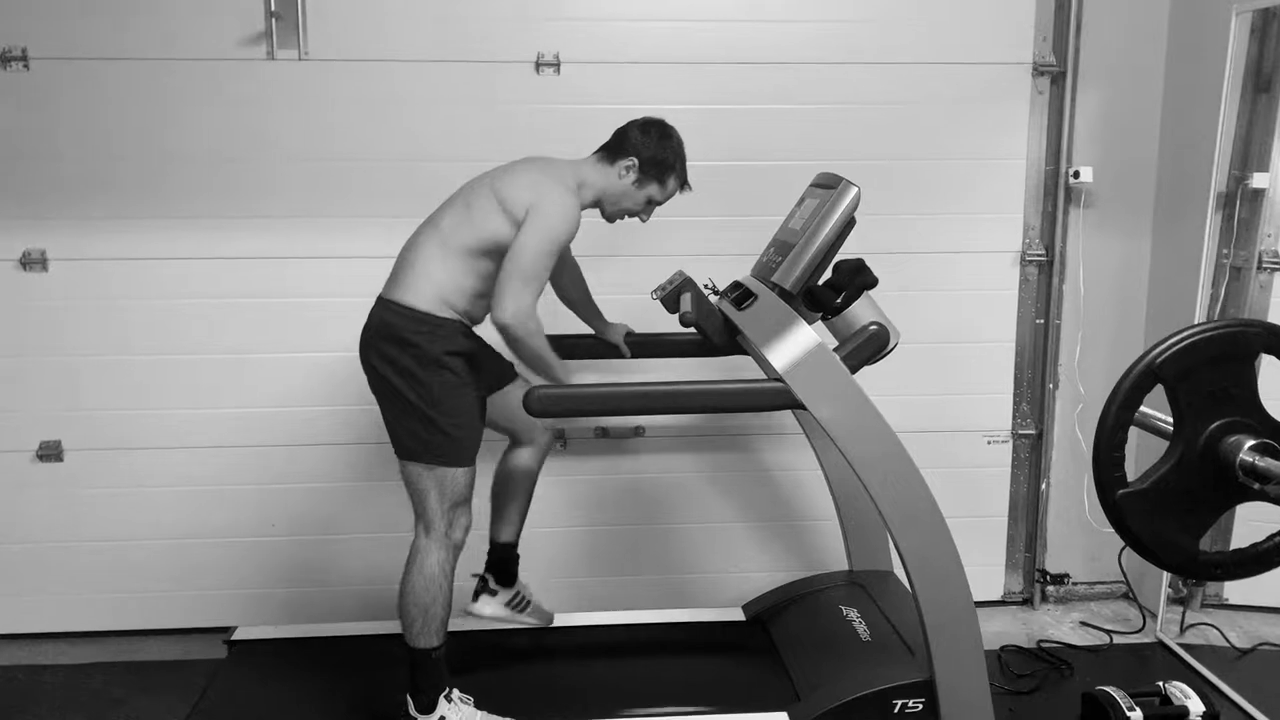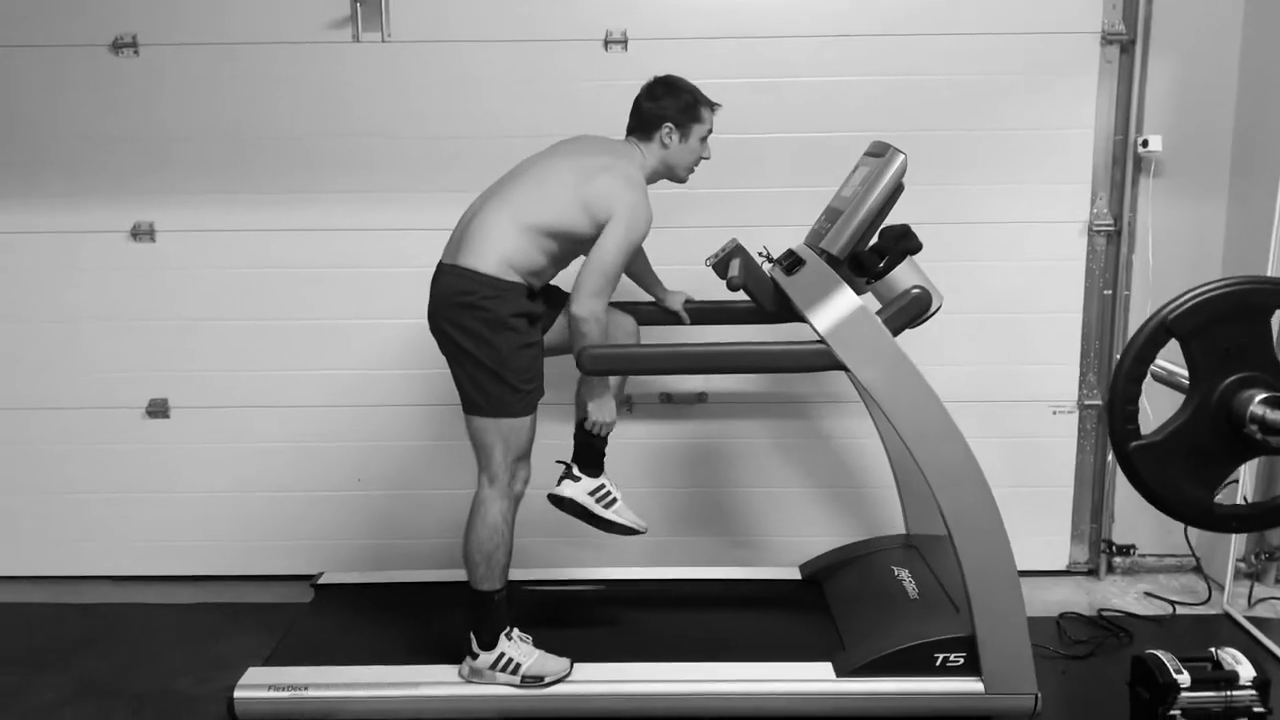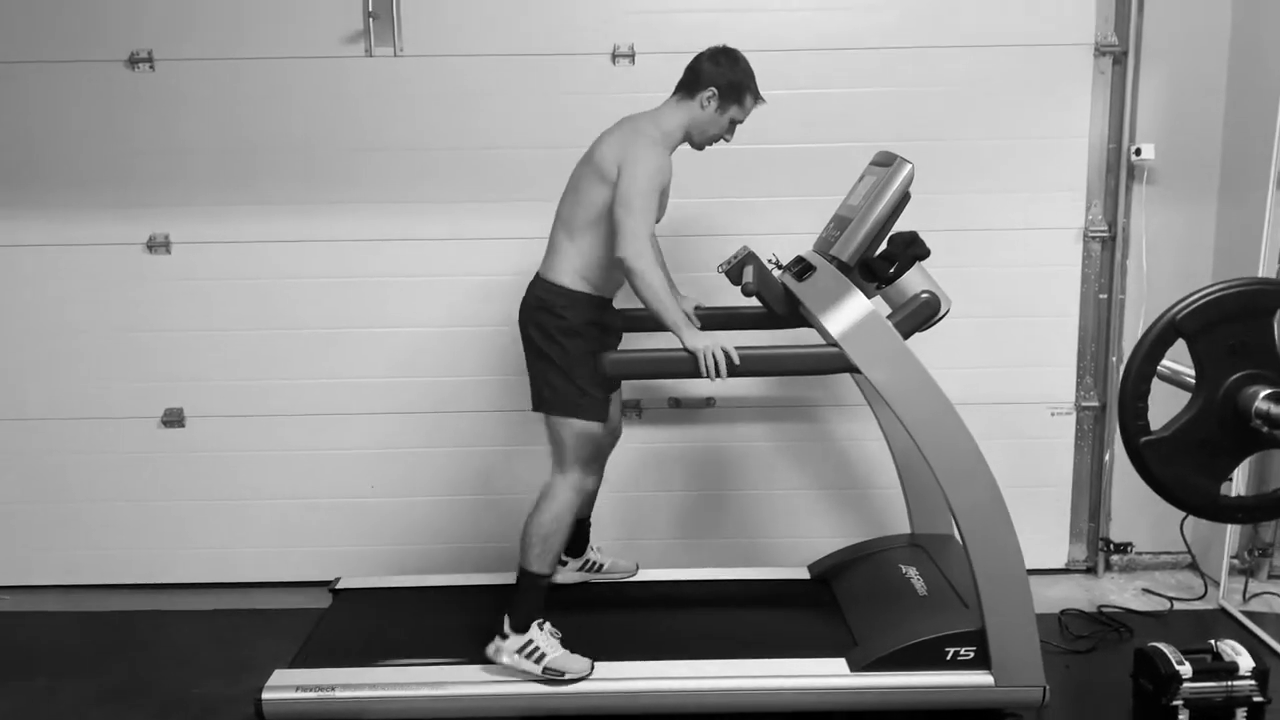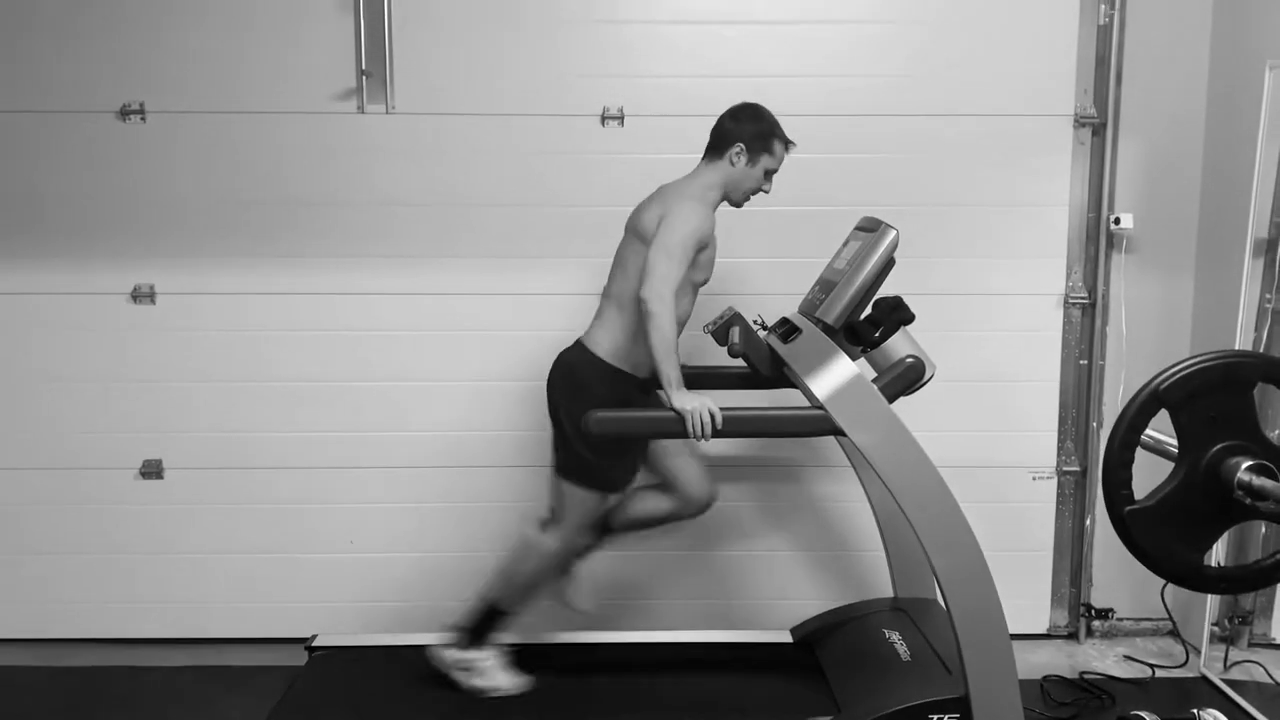
dt=1s
person 1, frame 1
left shoulder: (550, 184)
right shoulder: (557, 199)
left elbow: (559, 263)
right elbow: (511, 312)
left wrist: (603, 327)
right wrist: (568, 382)
left hip: (438, 333)
right hip: (414, 340)
left knee: (533, 430)
right knee: (444, 528)
left ankle: (499, 583)
person 1, frame 2
left shoulder: (601, 155)
right shoulder: (632, 197)
right elbow: (584, 308)
left wrist: (662, 294)
right wrist: (598, 396)
left hip: (479, 286)
right hip: (480, 301)
left knee: (620, 331)
right knee: (506, 479)
left ankle: (583, 476)
right ankle: (489, 646)
person 1, frame 3
left shoulder: (642, 138)
right shoulder: (647, 150)
left elbow: (636, 236)
right elbow: (632, 252)
left wrist: (675, 297)
right wrist: (688, 333)
left hip: (583, 310)
right hip: (564, 314)
left knee: (602, 436)
right knee: (576, 472)
left ankle: (573, 555)
right ankle: (519, 632)
person 1, frame 4
left shoulder: (678, 203)
right shoulder: (690, 208)
right elbow: (654, 295)
left wrist: (665, 384)
right wrist: (678, 392)
left hip: (617, 380)
right hip: (598, 383)
left knee: (696, 494)
right knee: (567, 530)
left ankle: (571, 543)
right ankle: (470, 644)
